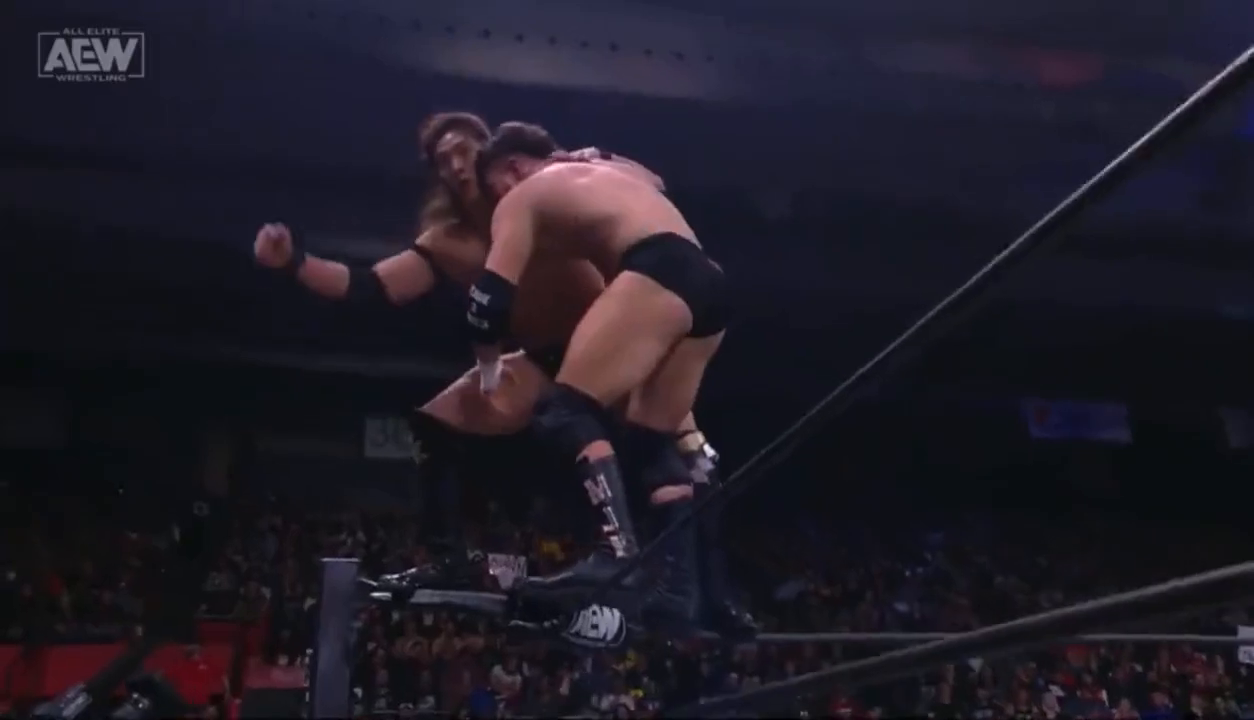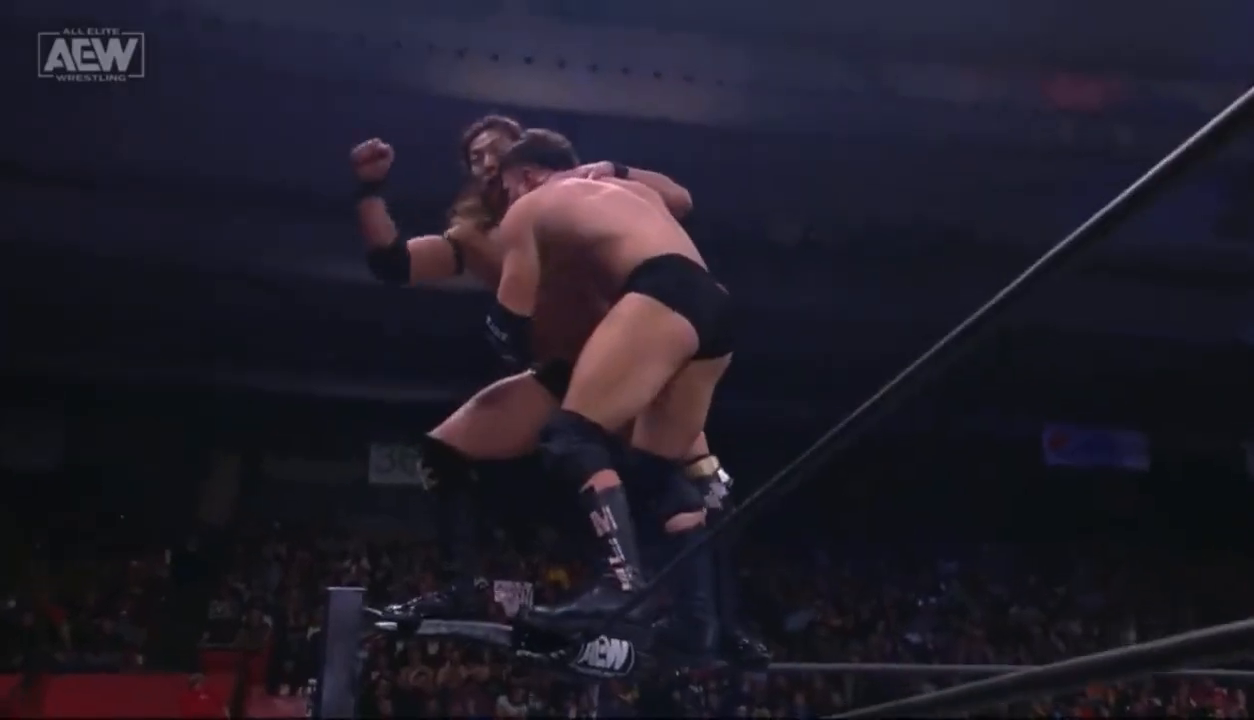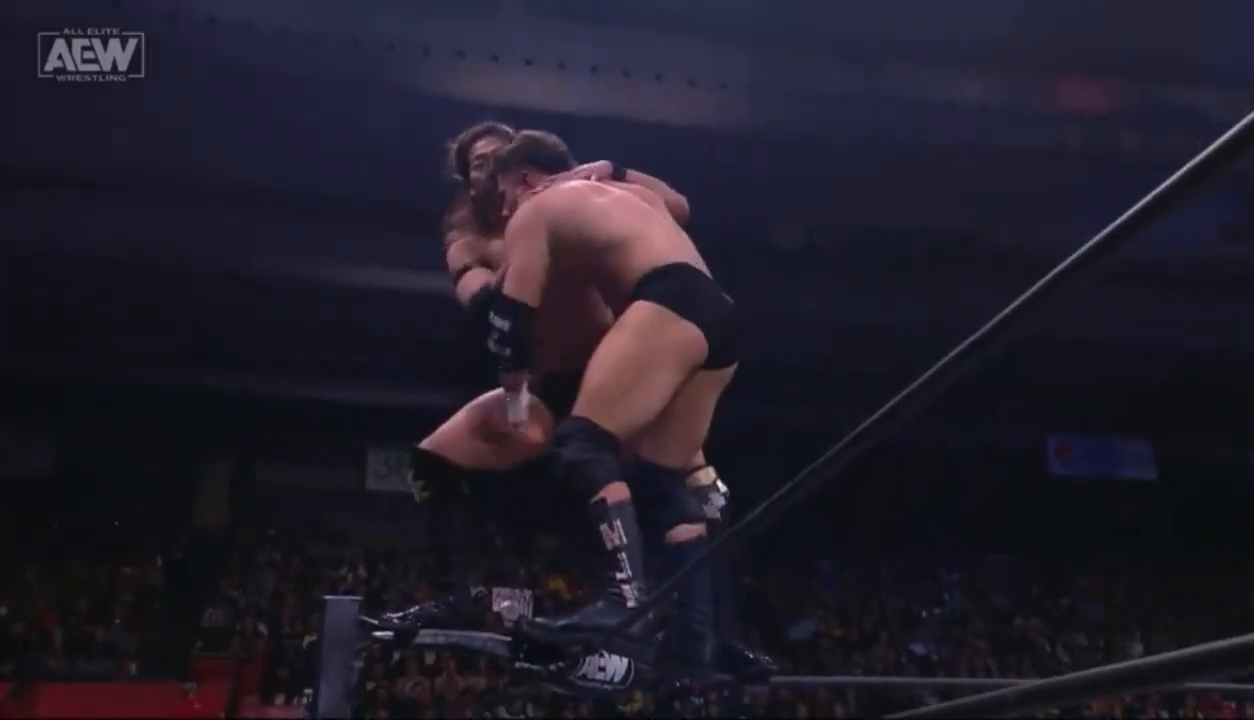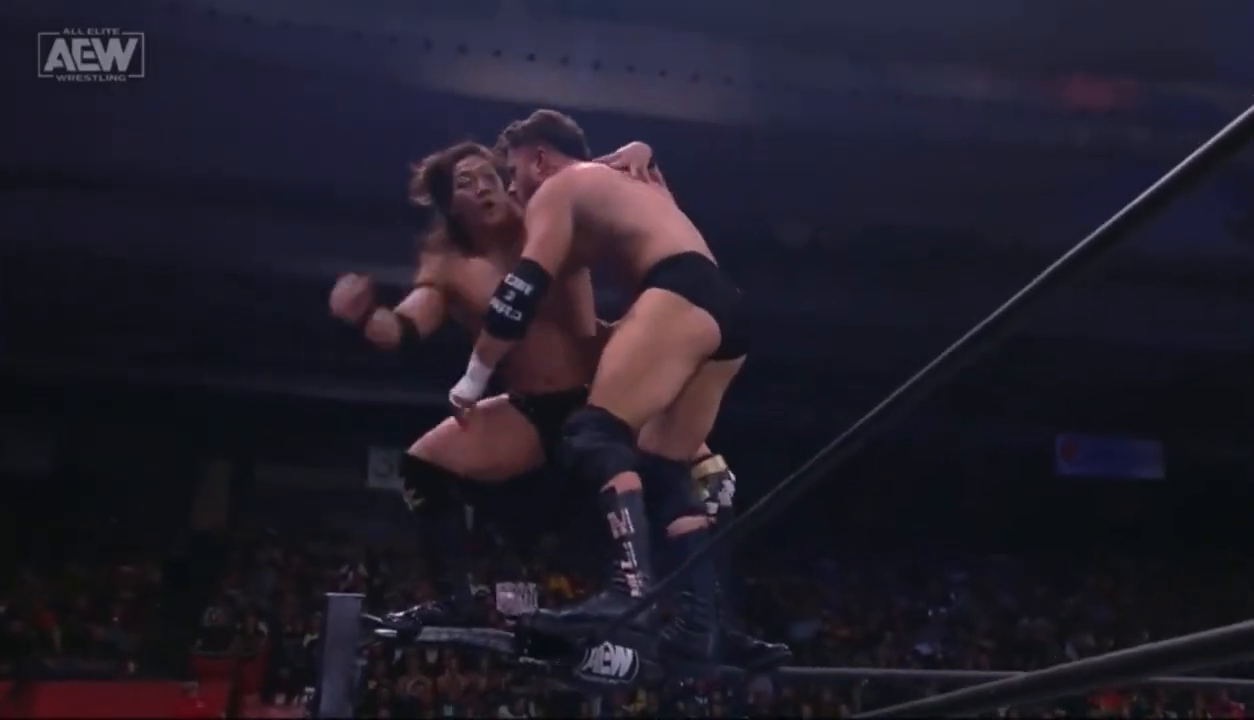
dt=0.5s
person 1, frame 1
right shoulder: (448, 243)
left elbow: (650, 186)
right elbow: (369, 288)
left wrist: (600, 159)
right wrist: (294, 261)
right hip: (546, 360)
right knee: (432, 427)
left ankle: (708, 594)
right ankle: (453, 559)
person 1, frame 2
right shoulder: (476, 239)
left elbow: (680, 201)
right elbow: (392, 264)
left wrist: (613, 171)
right wrist: (371, 188)
right hip: (555, 377)
left knee: (700, 481)
right knee: (443, 451)
left ankle: (723, 625)
right ankle: (460, 588)
person 1, frame 3
right shoulder: (470, 246)
left elbow: (676, 209)
right elbow: (483, 312)
left wrist: (611, 171)
right hip: (547, 389)
left knee: (689, 493)
right knee: (433, 461)
left ankle: (719, 638)
right ankle: (456, 597)
person 1, frame 4
right shoulder: (450, 272)
right elbow: (401, 333)
left wrist: (638, 155)
right wrist: (362, 313)
right hip: (529, 410)
right knee: (422, 467)
right ankle: (454, 600)
person 2, frame 1
left shoulder: (523, 197)
right shoulder: (612, 174)
left elbow: (492, 297)
left wrist: (487, 373)
left hip: (659, 275)
right hip: (707, 285)
left knee: (565, 412)
right knee: (655, 446)
left ankle: (618, 557)
right ankle: (679, 590)
person 2, frame 2
left shoulder: (527, 212)
right shoulder: (629, 189)
left elbow: (509, 331)
left wrist: (516, 348)
left hip: (664, 296)
right hip: (714, 307)
left knee: (571, 437)
right knee: (659, 471)
left ankle: (624, 587)
right ankle: (692, 616)
person 2, frame 3
left shoulder: (534, 215)
right shoulder: (624, 194)
left elbow: (511, 321)
left hip: (672, 305)
right hip: (717, 314)
left knee: (580, 445)
right knee: (662, 480)
left ankle: (627, 604)
right ankle: (695, 631)
person 2, frame 4
left shoulder: (558, 190)
right shoulder: (625, 184)
left elbow: (524, 291)
left wrist: (473, 380)
left hip: (683, 295)
right hip: (725, 304)
left knee: (594, 436)
right knee: (664, 470)
left ankle: (630, 593)
right ankle: (697, 624)
